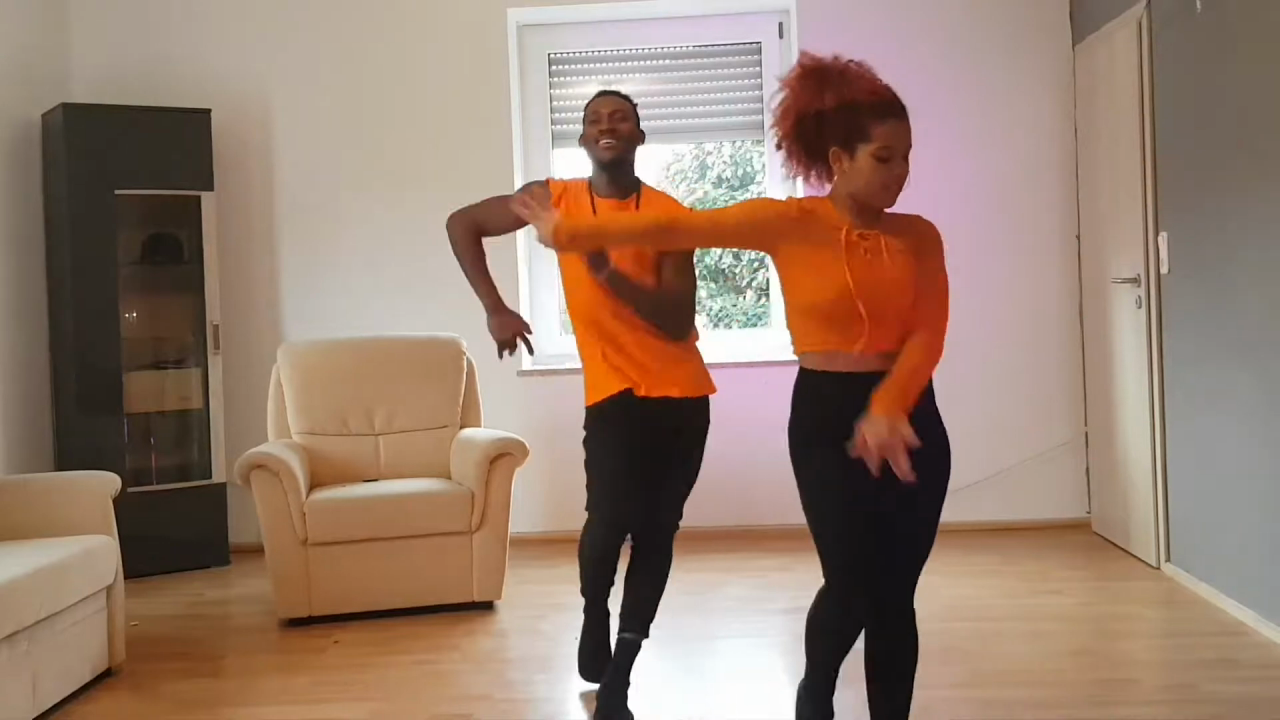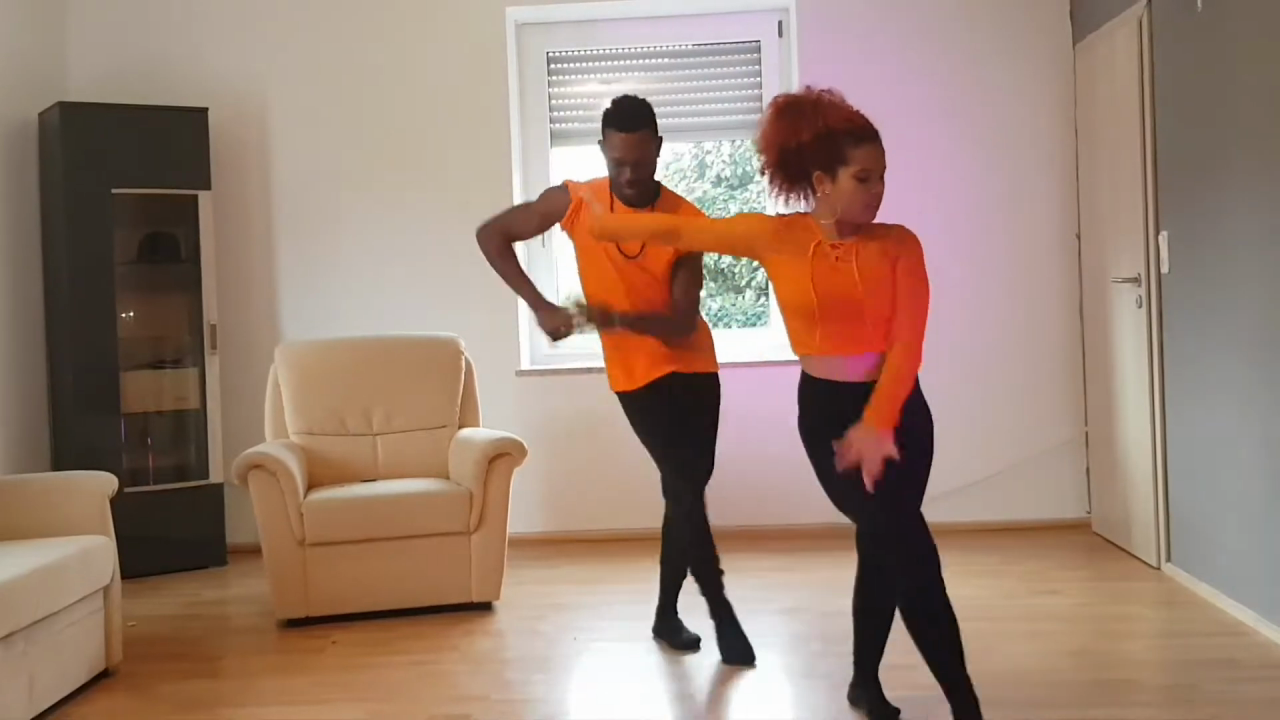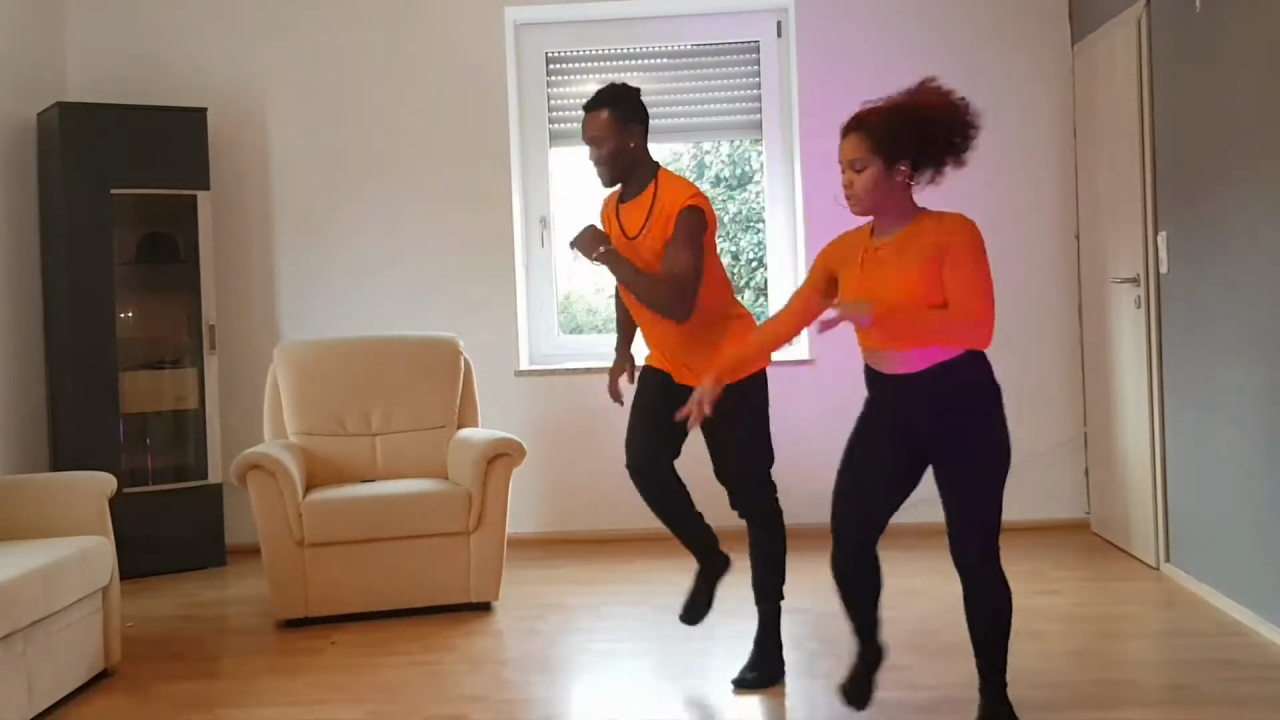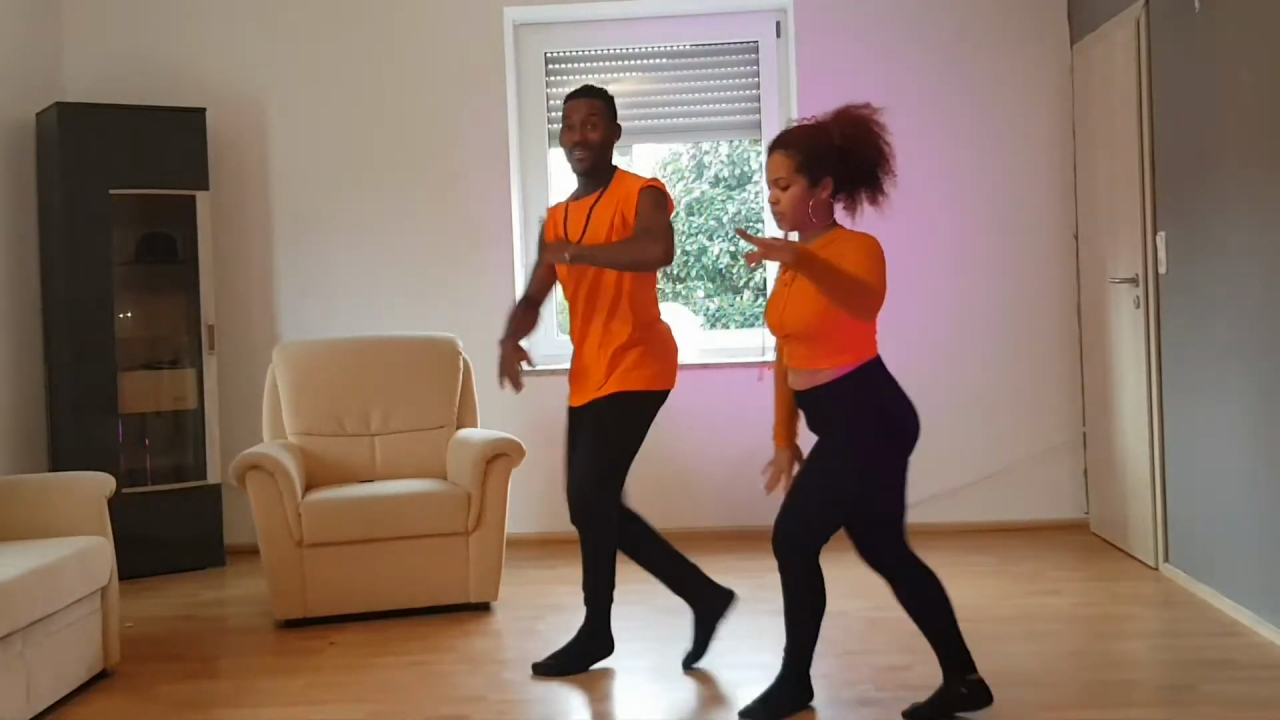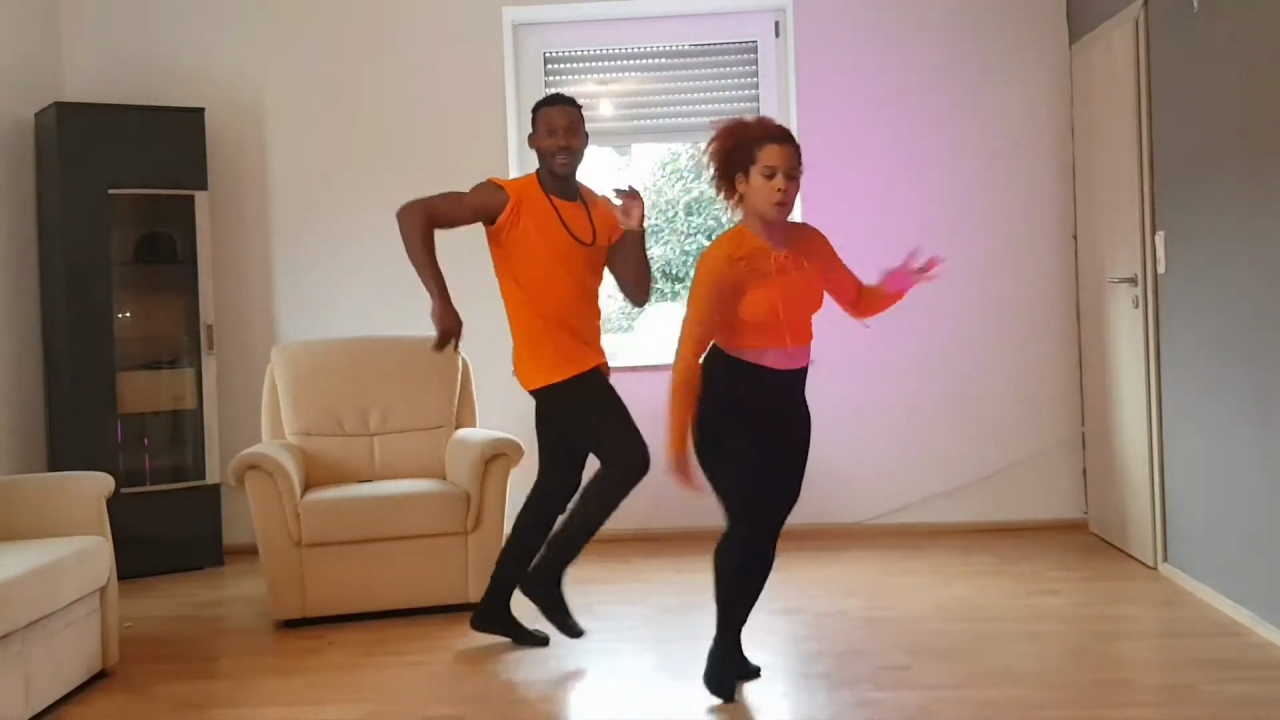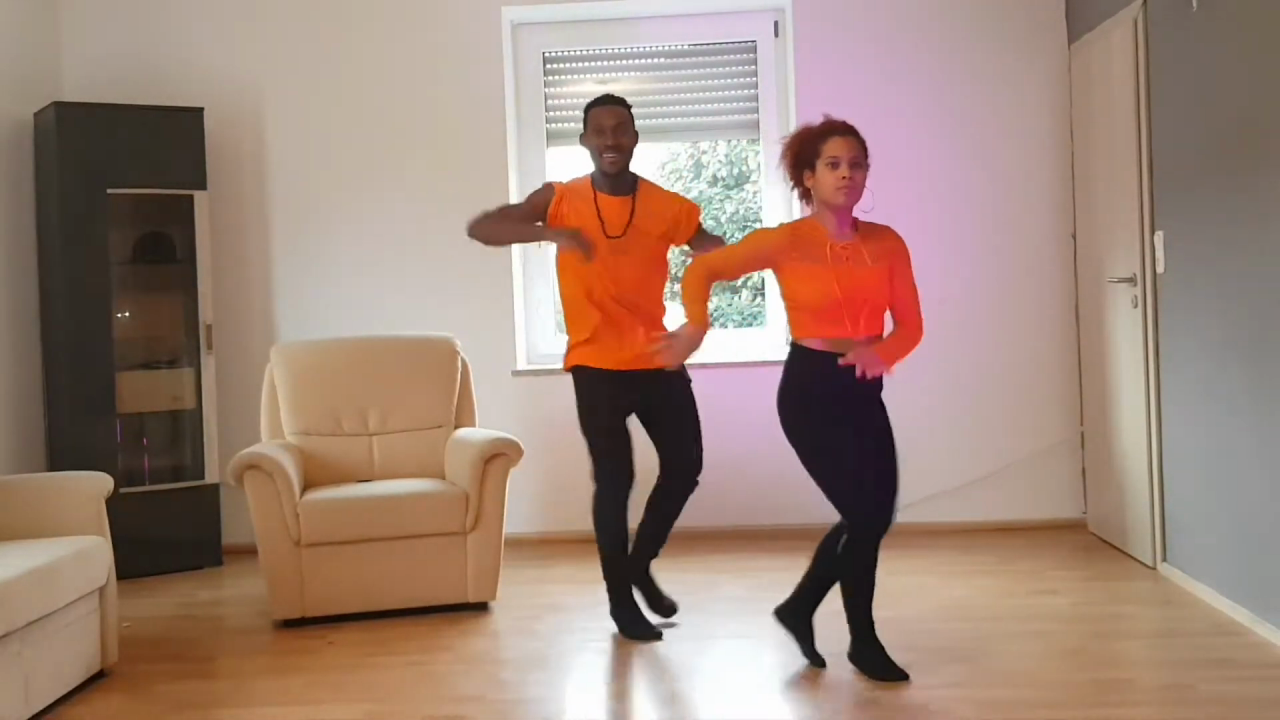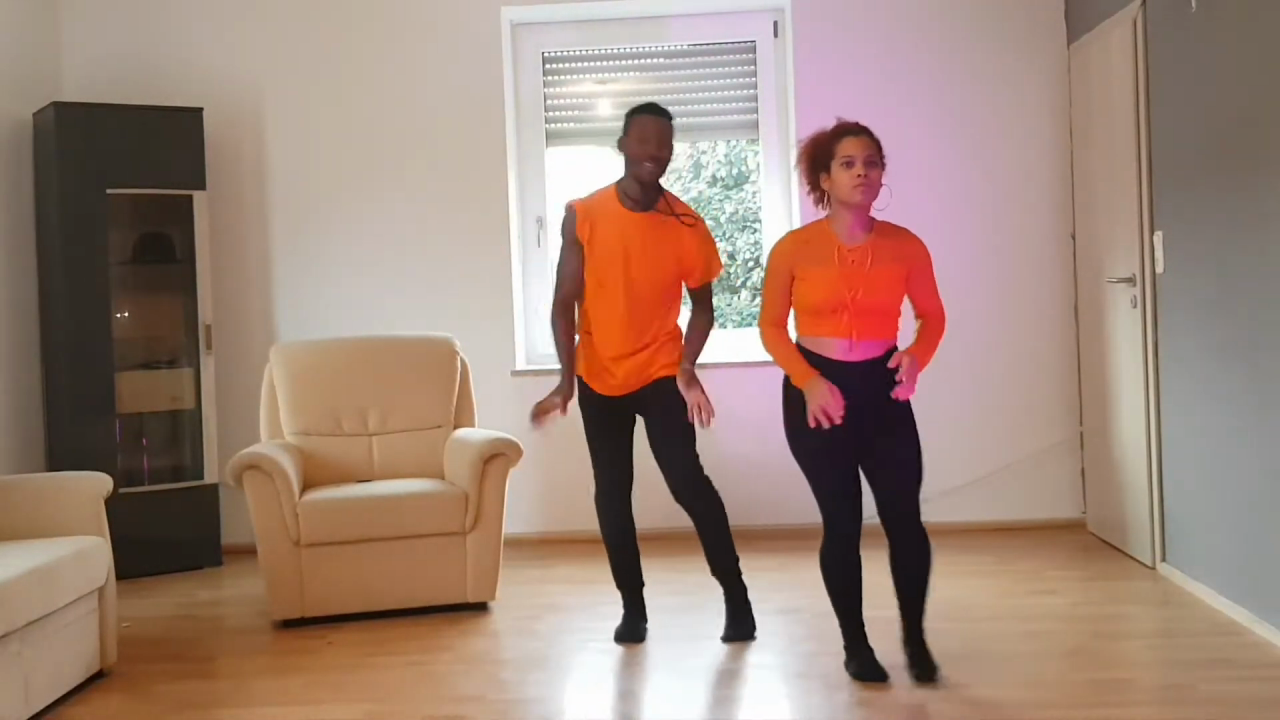
dt=0.7s
person 1, frame 1
left shoulder: (918, 238)
right shoulder: (785, 225)
left elbow: (927, 345)
right elbow: (681, 227)
left wrist: (890, 413)
right wrist: (578, 230)
left hip: (905, 419)
right hip: (822, 419)
left knee: (893, 596)
right knee: (852, 590)
person 1, frame 2
left shoulder: (899, 246)
right shoulder: (774, 237)
left elbow: (908, 346)
right elbow: (680, 230)
left wrist: (880, 426)
right wrist: (603, 222)
left hip: (896, 418)
right hip: (829, 413)
left knee: (886, 551)
right knee: (908, 544)
person 1, frame 3
left shoulder: (953, 234)
right shoulder: (846, 249)
left elbow: (978, 329)
right elbow: (787, 320)
left wrist: (879, 314)
right wrist: (717, 379)
left hip: (963, 409)
right hip: (891, 412)
left knee: (977, 555)
right knee: (850, 539)
right ankle: (868, 648)
person 1, frame 4
left shoulder: (856, 248)
right shoulder: (797, 263)
left elbow: (863, 303)
right elbow: (788, 357)
left wrist: (795, 260)
right wrist: (785, 442)
left hip: (864, 421)
right hip: (838, 422)
left knee: (794, 539)
right knee: (884, 553)
person 1, frame 5
left shoulder: (808, 243)
right shoulder: (723, 258)
left elbow: (859, 303)
right elbow: (691, 348)
left wrist: (899, 283)
right wrist: (678, 443)
left hip: (787, 402)
right hip: (728, 404)
left knee: (762, 530)
right knee: (750, 524)
left ankle: (730, 645)
right ankle: (722, 649)
person 1, frame 6
left shoulder: (888, 243)
right shoulder: (786, 240)
left elbow: (910, 325)
right elbow: (700, 272)
left wrist: (881, 352)
right wrist: (696, 323)
left hip: (864, 394)
right hip: (811, 390)
left knee: (871, 515)
right knee: (870, 509)
left ankle: (799, 609)
right ankle: (863, 638)
person 1, frame 7
left shoulder: (901, 244)
right shoulder: (794, 247)
left elbow: (934, 316)
right elbow: (771, 327)
left wrist: (915, 358)
right wrist: (810, 382)
left hip: (883, 393)
right hip: (819, 396)
left knee: (904, 520)
right knee: (842, 523)
left ankle: (915, 638)
right ankle: (857, 646)
person 2, frame 1
left shoulder: (672, 219)
right shoulder: (557, 198)
left elbow: (677, 326)
right elbow: (461, 225)
left wrist: (609, 273)
right wrist: (495, 307)
left hip: (679, 392)
right hip: (613, 390)
left knee: (656, 531)
right knee: (609, 518)
right ankle: (595, 619)
person 2, frame 2
left shoulder: (686, 221)
right shoulder: (573, 201)
left elbow: (681, 324)
right elbow: (492, 234)
left wrist: (612, 314)
right wrist: (539, 306)
left hip: (693, 365)
right hip: (639, 373)
left knee: (686, 482)
right knee: (682, 477)
left ankle: (667, 612)
right ankle: (719, 607)
person 2, frame 3
left shoulder: (685, 205)
right shoulder: (615, 206)
left elbow: (673, 305)
left wrist: (610, 255)
right wrist: (622, 354)
left hip: (730, 363)
right hip: (669, 366)
left knee: (751, 495)
right knee: (644, 465)
left ankle: (769, 638)
right ankle: (709, 557)
person 2, frame 4
left shoulder: (643, 194)
right shoulder: (556, 219)
left elbow: (658, 252)
right elbow: (535, 297)
left wrist: (578, 251)
right wrist: (511, 339)
left hip: (635, 373)
right hip: (593, 376)
left knee: (589, 498)
right knee: (592, 501)
left ankle: (594, 633)
right ankle: (703, 596)
person 2, frame 5
left shoulder: (604, 211)
right shoulder: (507, 200)
left elbow: (636, 291)
right elbow: (412, 214)
left wrist: (633, 234)
right wrist: (440, 298)
left hip: (582, 364)
right hip: (555, 365)
left knee: (556, 485)
right knee: (629, 459)
left ankle: (494, 605)
right ankle: (544, 574)
person 2, frame 6
left shoulder: (670, 206)
right shoulder: (559, 199)
right elbow: (481, 228)
left wrist: (707, 248)
right wrist: (551, 232)
left hip: (659, 359)
right hip: (597, 363)
left knee: (684, 468)
right knee: (614, 478)
left ankle: (640, 567)
right ankle: (620, 597)
person 2, frame 7
left shoulder: (689, 228)
right shoulder: (582, 214)
left elbow: (703, 310)
right elbow: (562, 302)
left wrist: (688, 370)
right wrist: (567, 376)
left hip: (662, 371)
right hip: (600, 376)
left knee: (688, 482)
right knee: (611, 495)
left ankle: (734, 592)
right ankle: (632, 604)
